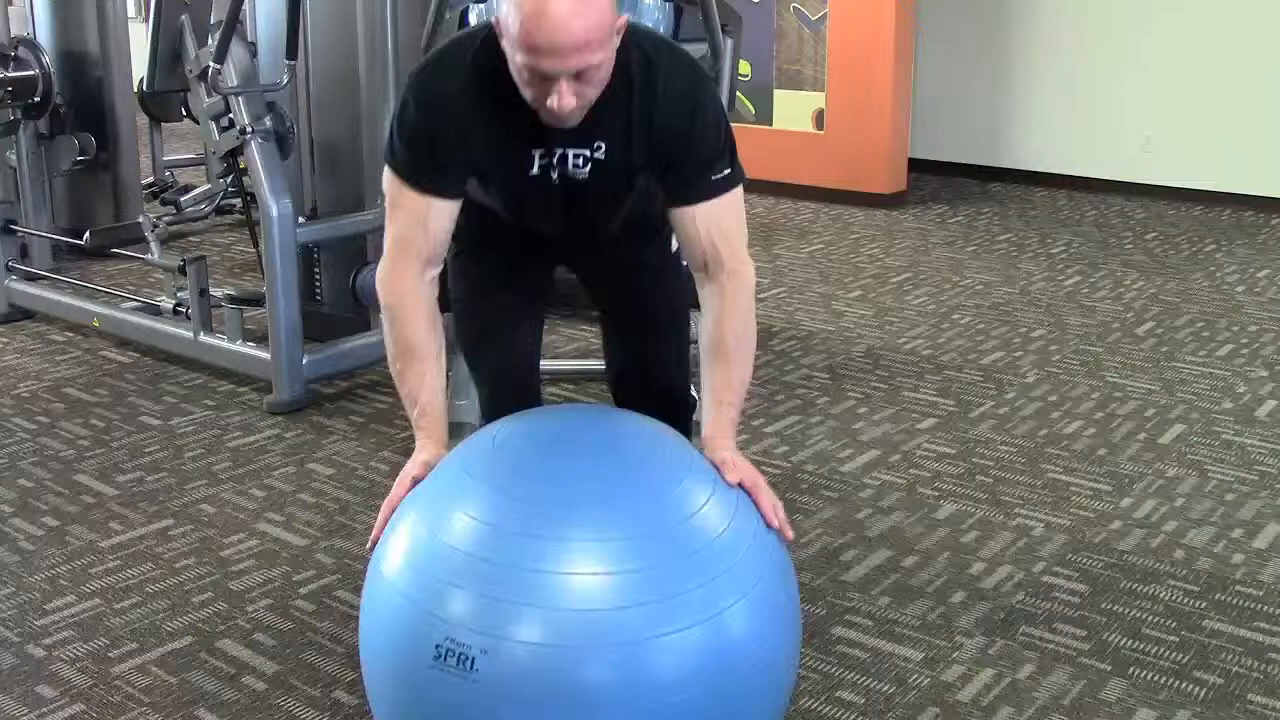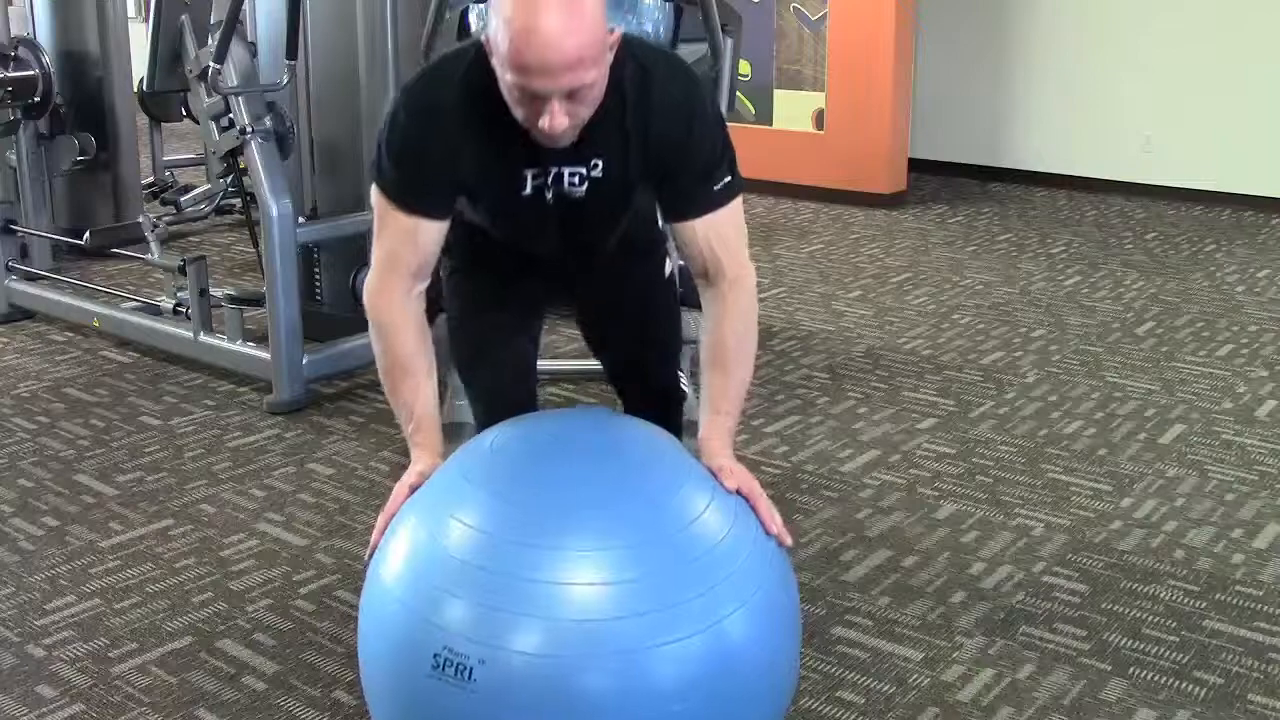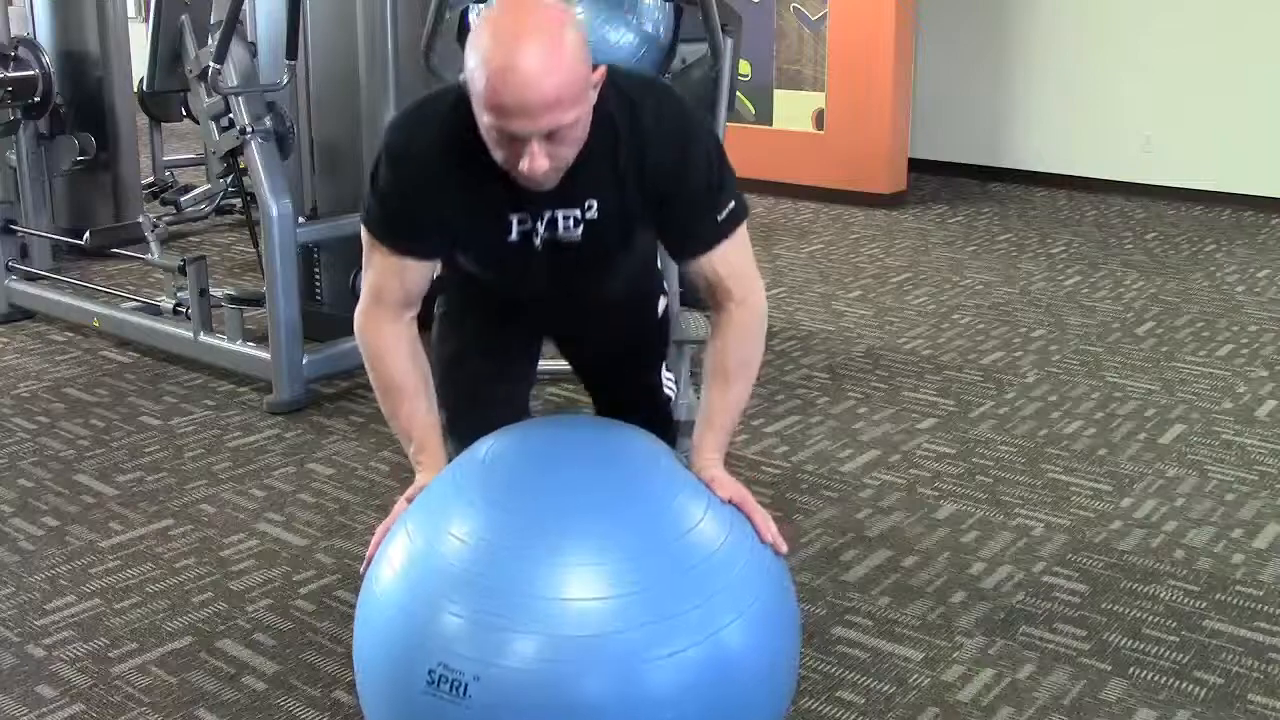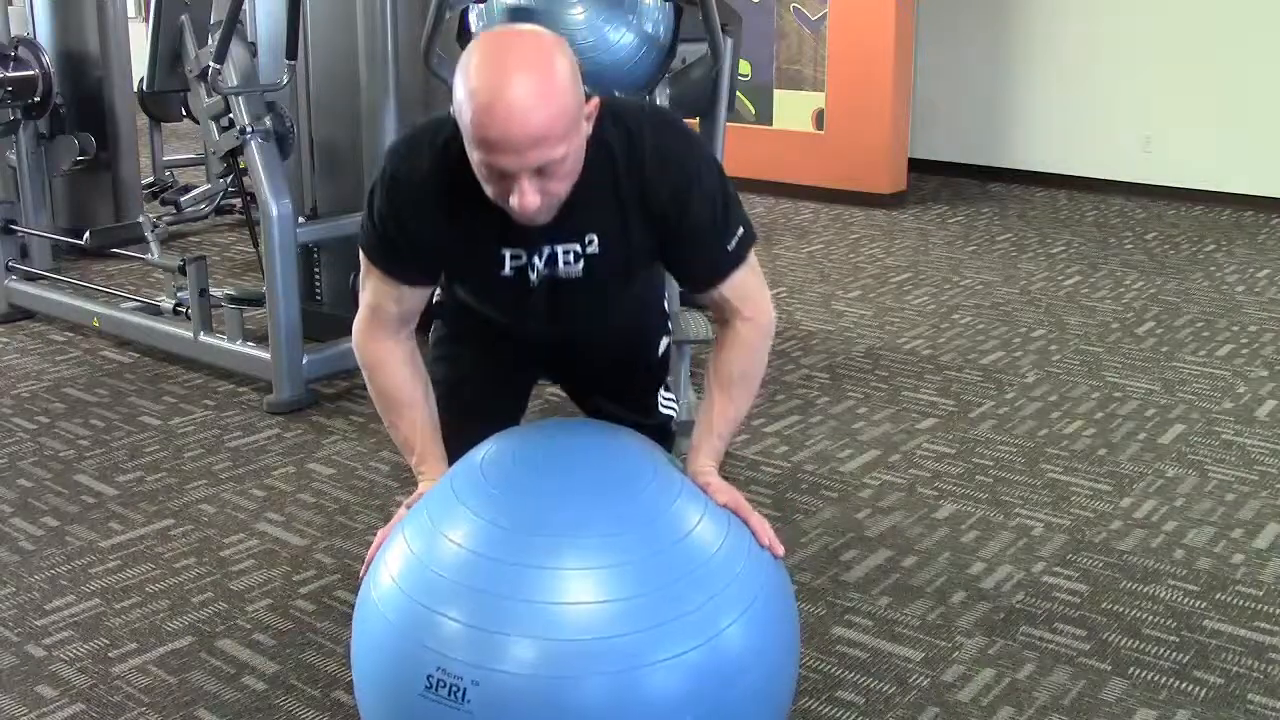
dt=0.2s
person 1, frame 1
left shoulder: (672, 82)
right shoulder: (447, 85)
left elbow: (723, 267)
right elbow: (409, 263)
left wrist: (721, 439)
right wrist: (431, 441)
left hip: (626, 222)
right hip: (498, 228)
left knee: (659, 394)
right knee: (510, 406)
person 1, frame 2
left shoulder: (668, 94)
right shoulder: (436, 105)
left elbow: (726, 276)
right elbow: (397, 282)
left wrist: (716, 447)
right wrist: (426, 454)
left hip: (619, 243)
right hip: (492, 249)
left knee: (656, 410)
right knee: (505, 426)
person 1, frame 3
left shoulder: (661, 127)
right shoulder: (421, 146)
left elbow: (737, 296)
right elbow: (386, 311)
left wrist: (708, 460)
right wrist: (431, 470)
left hip: (617, 286)
right hip: (485, 294)
person 1, frame 4
left shoulder: (663, 156)
right shoulder: (417, 174)
left elbow: (747, 312)
right elbow: (383, 328)
left wrist: (703, 464)
right wrist: (432, 476)
left hip: (620, 330)
right hip: (481, 326)
